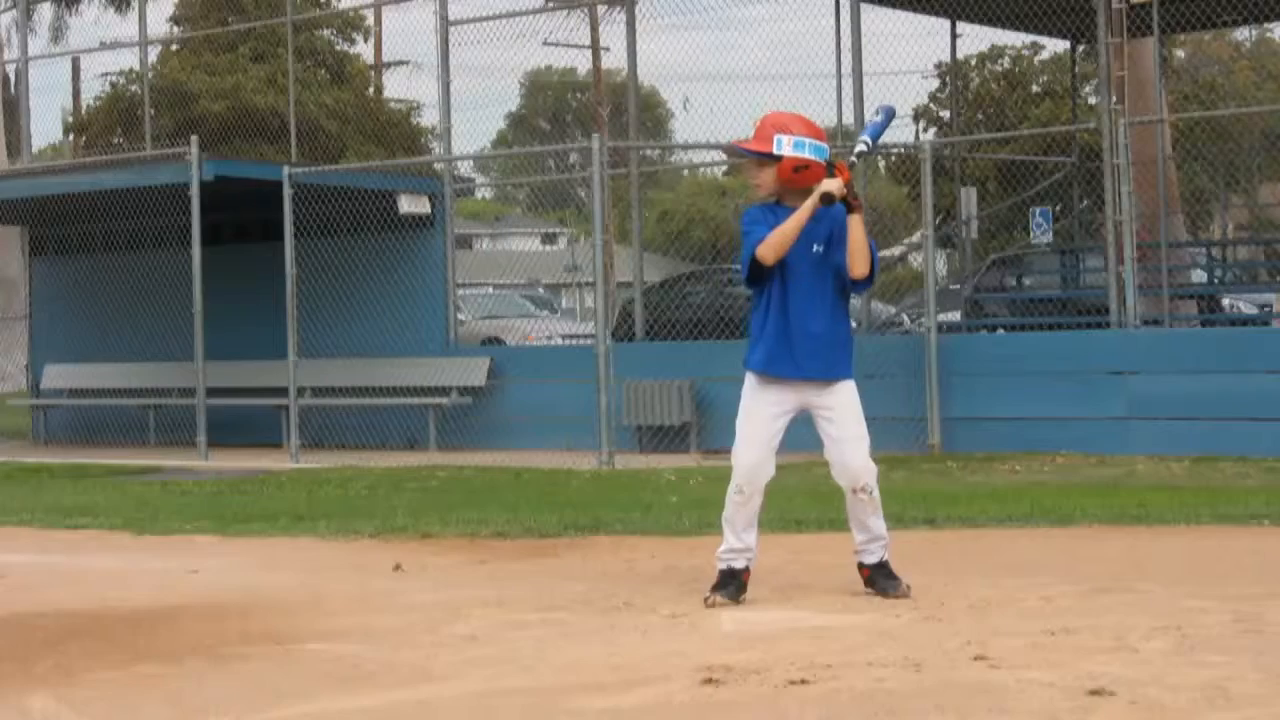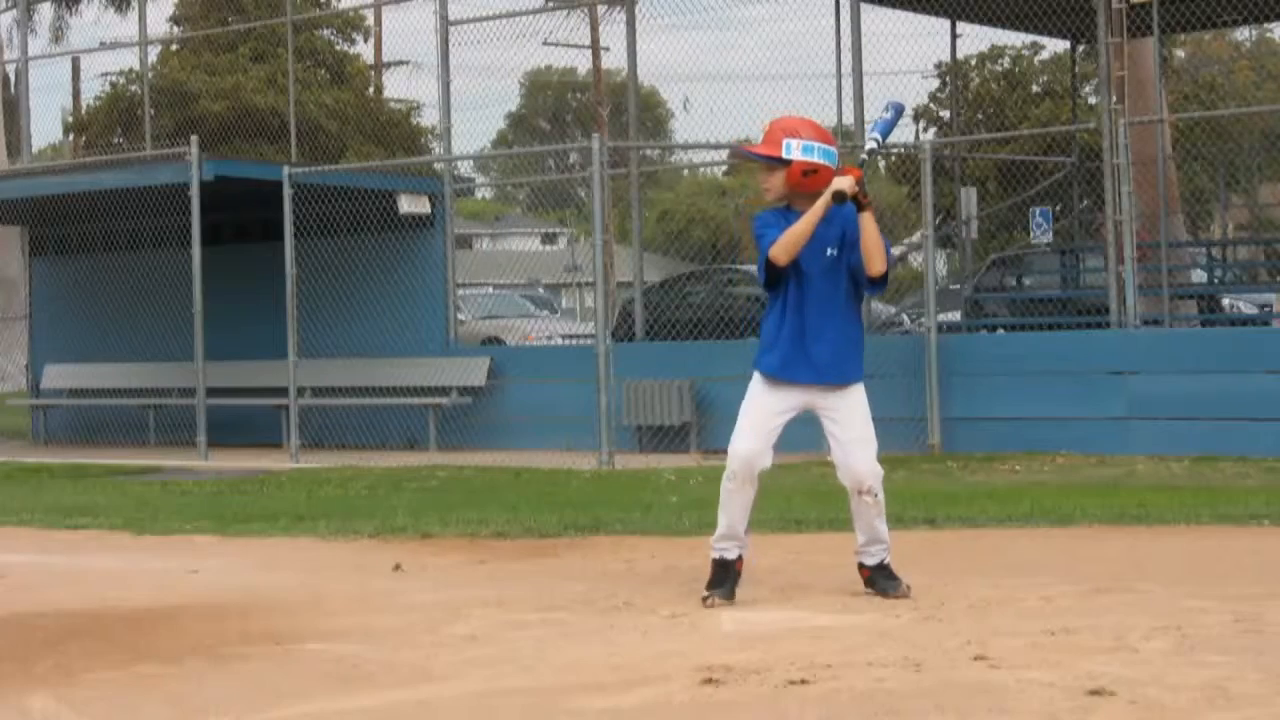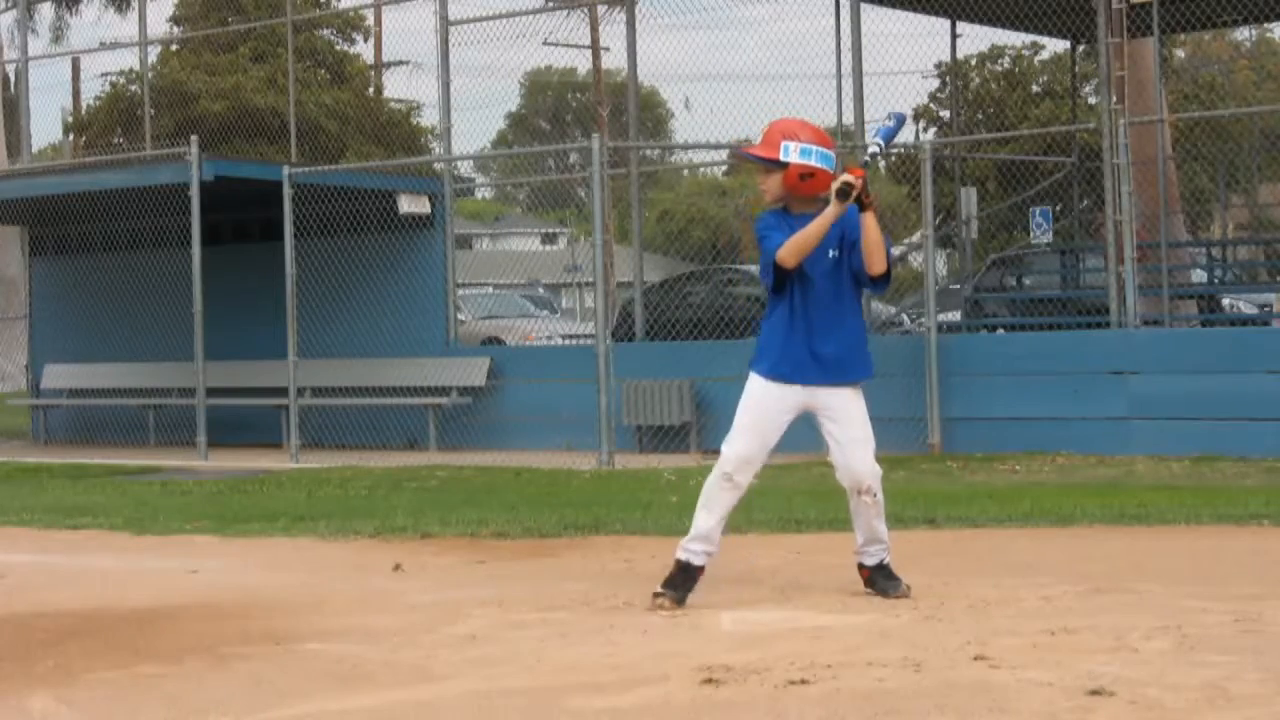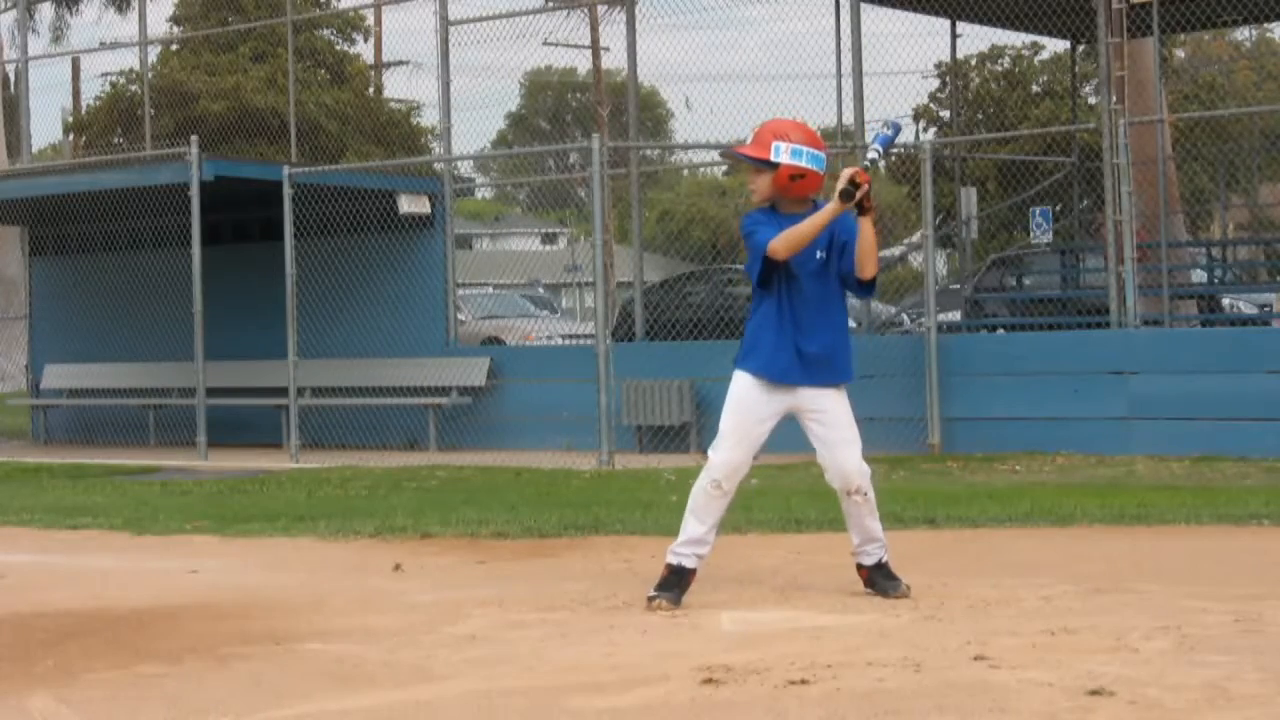
dt=0.3s
person 1, frame 1
left shoulder: (836, 219)
right shoulder: (756, 217)
left elbow: (859, 271)
right elbow: (767, 254)
left wrist: (852, 206)
right wrist: (814, 200)
left hip: (830, 370)
right hip: (769, 368)
left knee: (857, 469)
right knee: (748, 470)
left ankle: (874, 562)
right ankle: (733, 567)
person 1, frame 2
left shoulder: (848, 221)
right shoulder: (768, 221)
left elbow: (875, 270)
right elbow: (779, 255)
left wrist: (862, 205)
right wrist: (825, 200)
left hip: (838, 372)
right hip: (778, 369)
left knee: (862, 471)
right knee: (742, 458)
left ankle: (875, 562)
right ankle: (727, 559)
person 1, frame 3
left shoulder: (850, 223)
right shoulder: (769, 224)
left elbow: (877, 268)
right elbow: (789, 257)
left wrist: (864, 207)
right wrist: (836, 207)
left hip: (838, 374)
right hip: (776, 371)
left knee: (862, 471)
right knee: (735, 461)
left ankle: (874, 562)
right ankle: (689, 562)
person 1, frame 4
left shoulder: (838, 225)
right shoulder: (756, 222)
left elbow: (865, 273)
right elbow: (781, 249)
left wrist: (862, 210)
right wrist: (835, 205)
left hip: (822, 375)
right hip: (761, 372)
left knee: (851, 472)
right knee: (723, 468)
left ankle: (873, 562)
right ankle: (680, 565)
